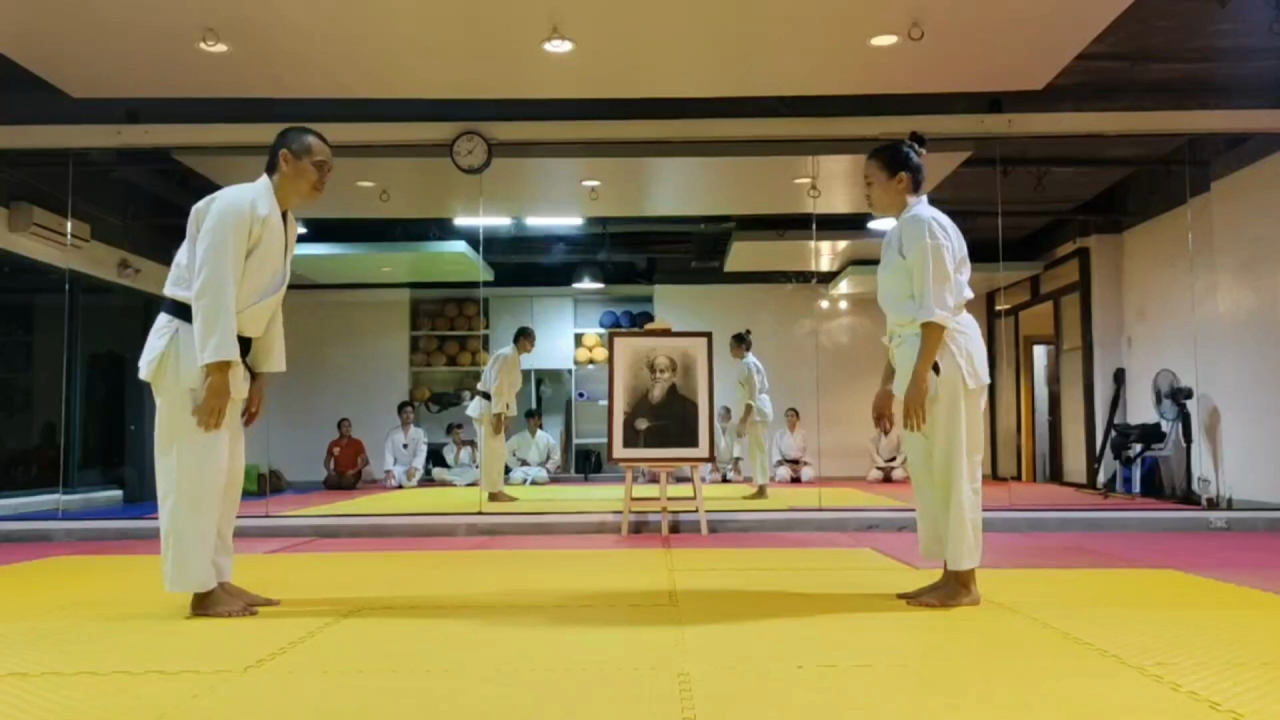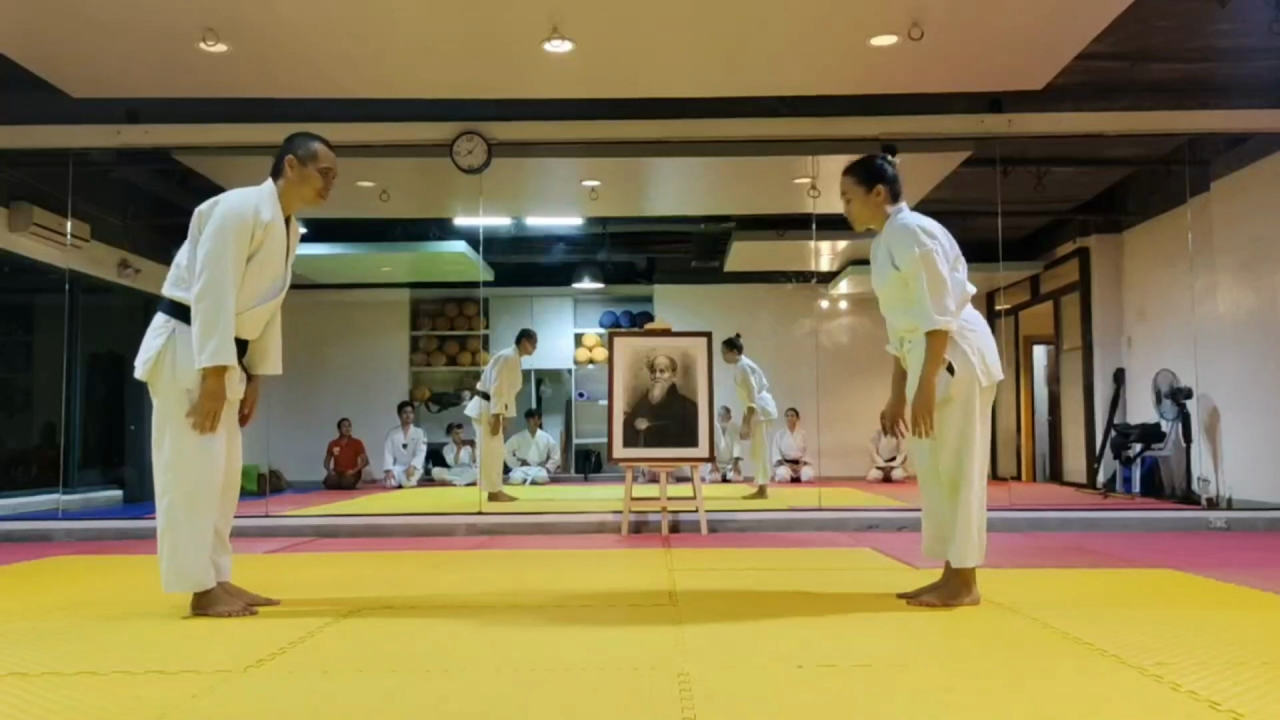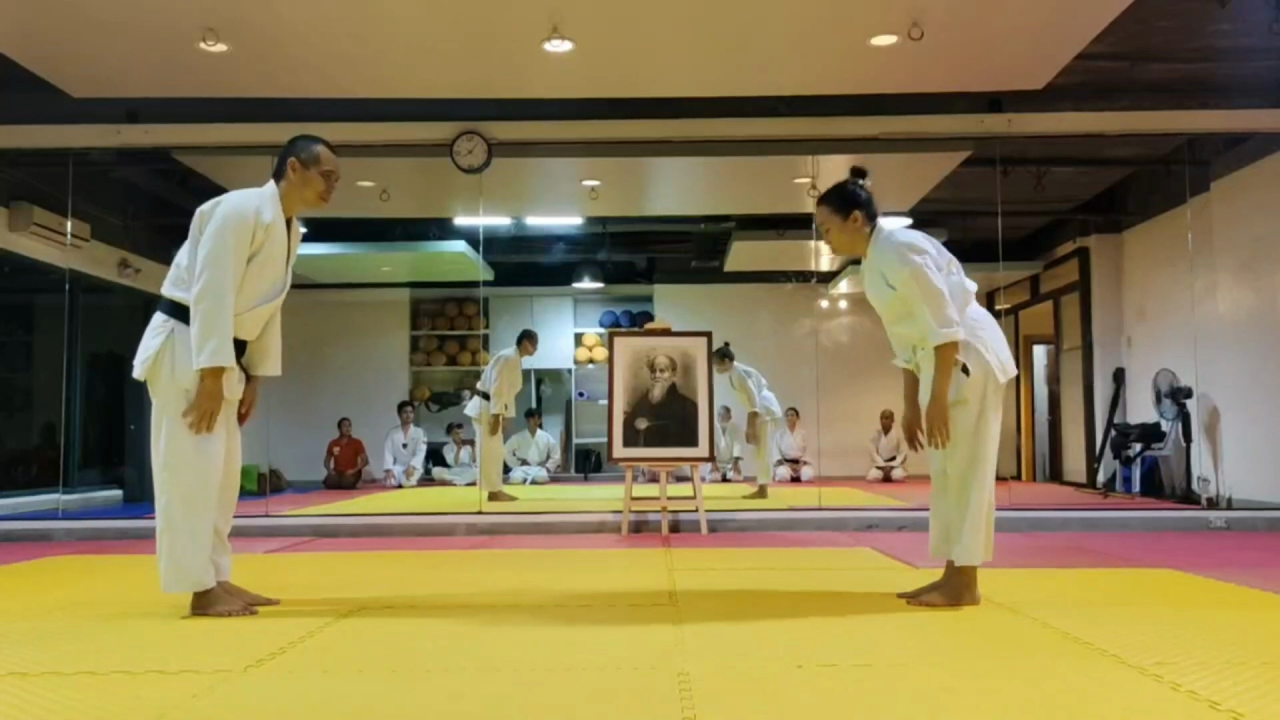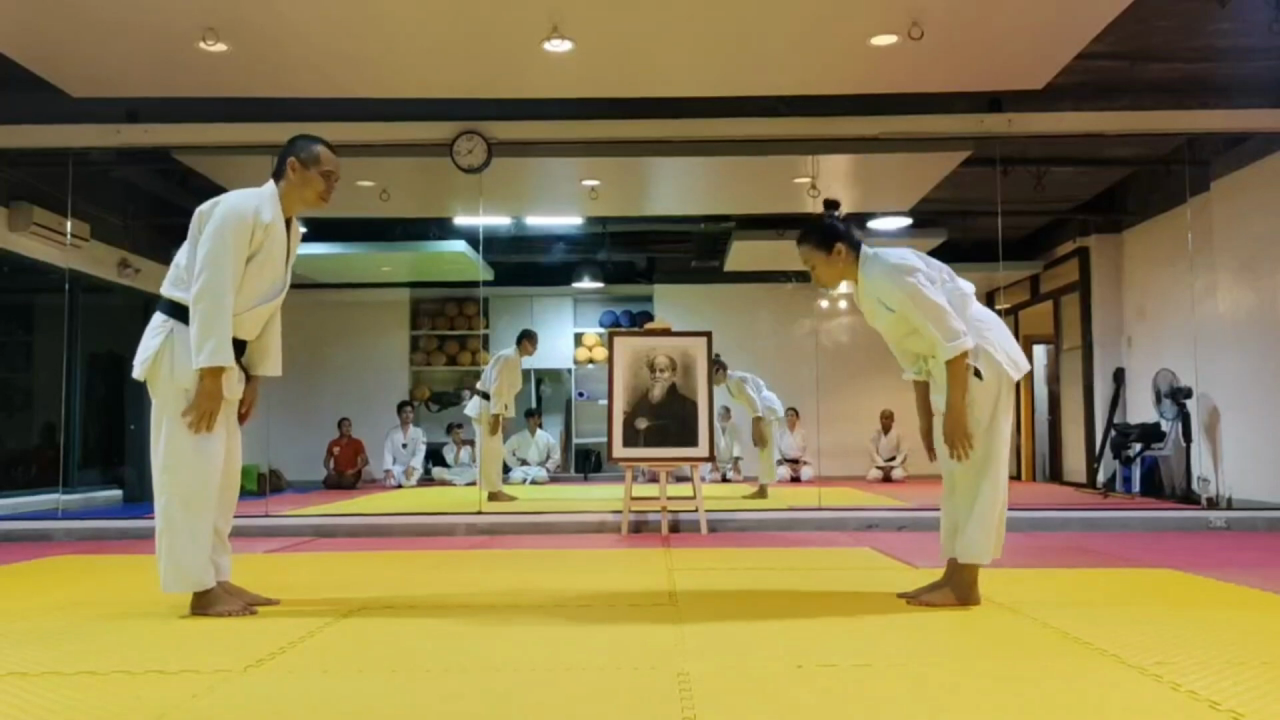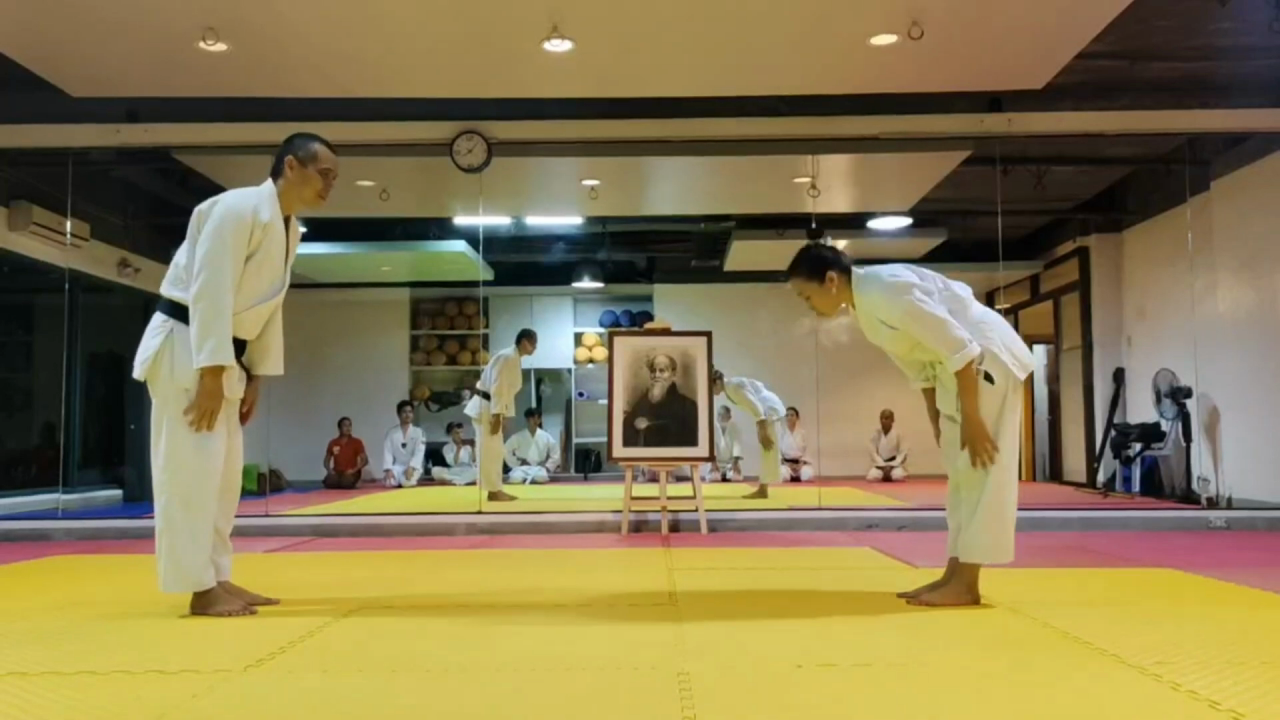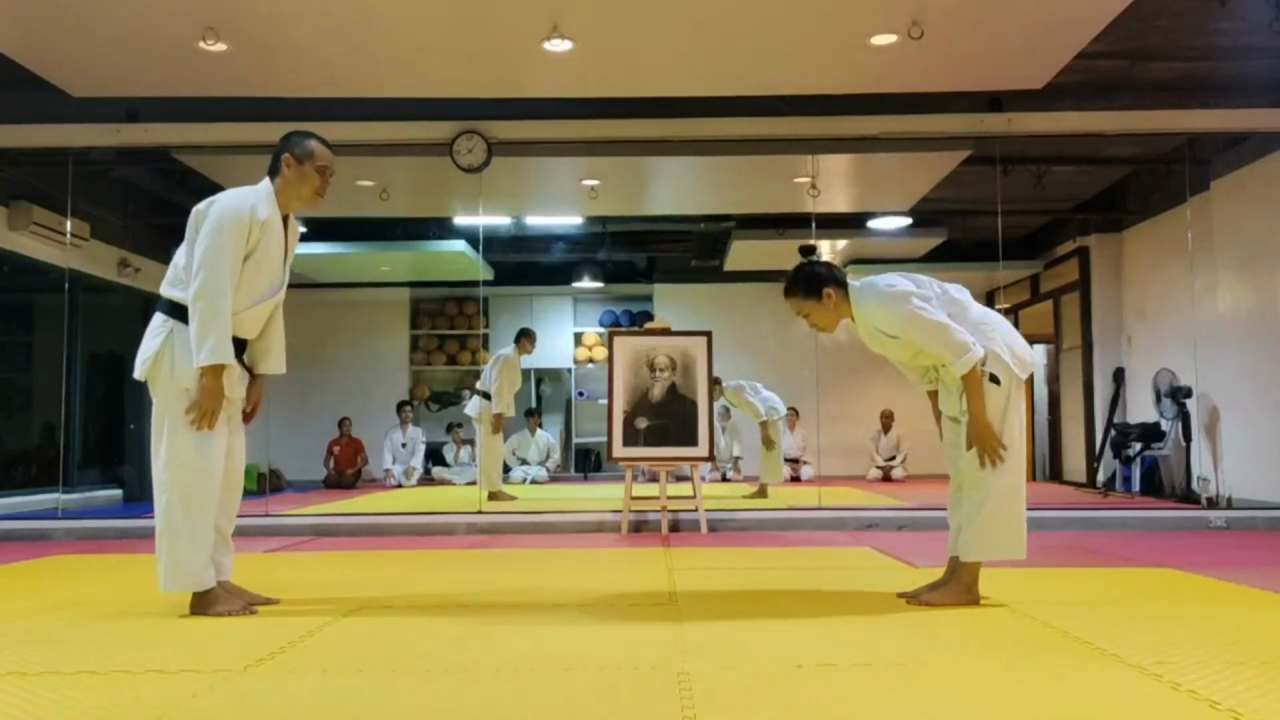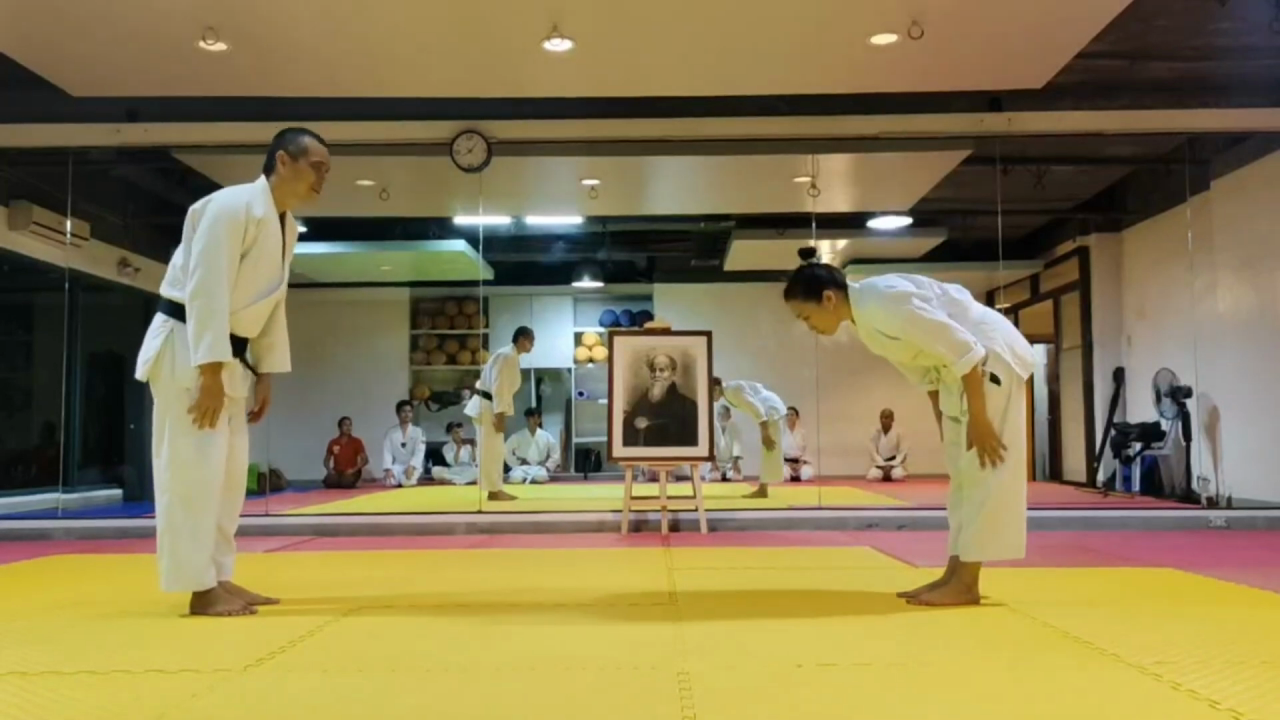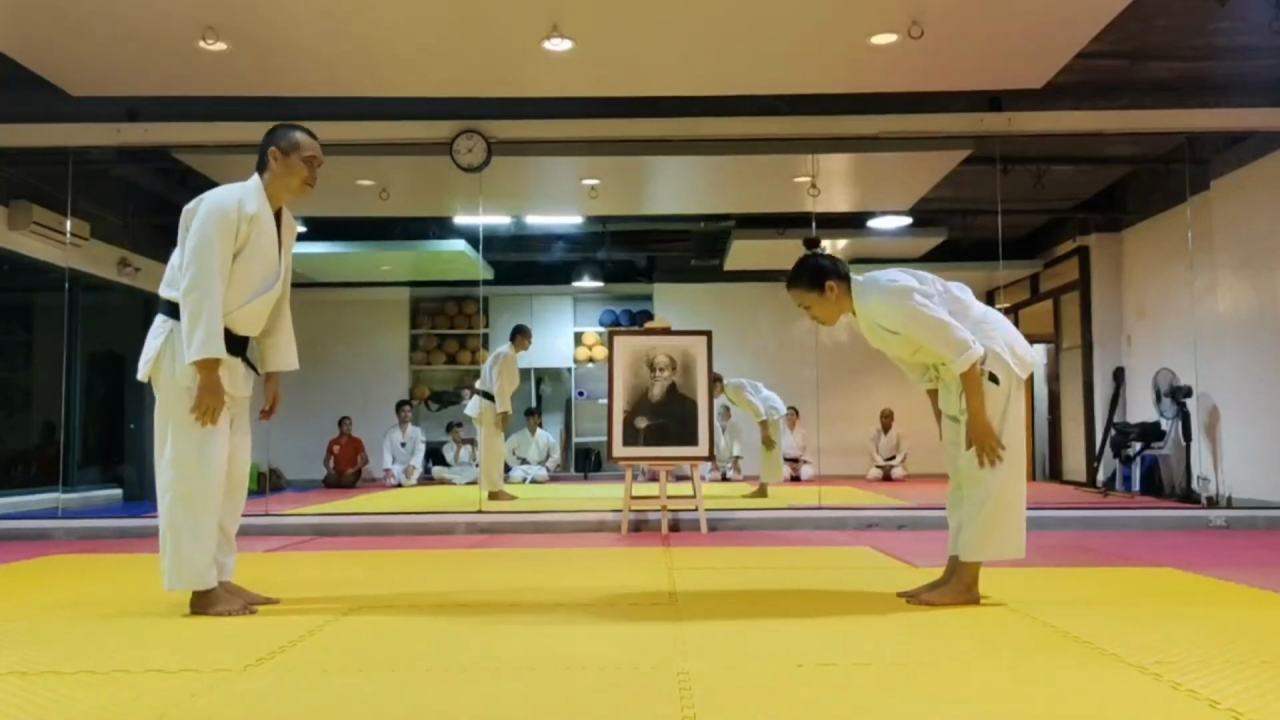
dt=0.1s
person 1, frame 1
left shoulder: (286, 225)
right shoulder: (235, 206)
right elbow: (213, 292)
left wrist: (260, 375)
right wrist: (218, 374)
left hip: (225, 356)
right hip: (190, 347)
left knee: (225, 471)
right knee: (195, 467)
left ankle: (217, 580)
right ankle: (202, 590)
person 1, frame 2
left shoulder: (288, 229)
right shoulder: (238, 210)
right elbow: (212, 297)
left wrist: (254, 377)
right wrist: (215, 378)
left hip: (223, 358)
right hip: (187, 347)
left knee: (223, 471)
right knee: (192, 467)
left ankle: (217, 580)
right ankle: (201, 589)
person 1, frame 3
left shoulder: (290, 230)
right shoulder: (240, 211)
right elbow: (211, 297)
left wrist: (253, 378)
right wrist: (211, 378)
left hip: (220, 355)
right hip: (185, 349)
left knee: (222, 471)
right knee: (191, 467)
left ankle: (216, 578)
right ankle: (201, 588)
person 1, frame 4
left shoulder: (289, 230)
right shoulder: (239, 211)
right elbow: (210, 297)
left wrist: (253, 378)
right wrist: (210, 378)
left hip: (221, 356)
right hip: (184, 350)
left knee: (222, 472)
right knee: (191, 468)
left ankle: (216, 579)
right ankle: (201, 589)
person 1, frame 5
left shoulder: (289, 229)
right shoulder: (237, 210)
right elbow: (210, 295)
left wrist: (255, 376)
right wrist: (212, 377)
left hip: (222, 354)
right hip: (185, 346)
left knee: (223, 470)
right knee: (191, 467)
left ankle: (216, 578)
right ankle: (201, 589)
person 1, frame 6
left shoulder: (288, 228)
right shoulder: (234, 210)
right elbow: (209, 295)
left wrist: (259, 376)
right wrist: (212, 376)
left hip: (225, 354)
right hip: (186, 346)
left knee: (226, 470)
right knee: (192, 467)
left ankle: (217, 578)
right ankle: (200, 588)
person 1, frame 7
left shoulder: (286, 226)
right shoulder: (230, 208)
left elbow: (271, 306)
right elbow: (206, 294)
left wrist: (265, 374)
right wrist: (211, 374)
left hip: (227, 355)
right hip: (187, 349)
left knee: (229, 469)
right knee: (193, 466)
left ankle: (218, 577)
right ankle: (201, 588)
person 1, frame 8
left shoulder: (285, 224)
right shoulder: (223, 206)
left elbow: (276, 303)
right elbow: (200, 292)
left wrist: (273, 372)
right wrist: (208, 372)
left hip: (230, 355)
right hip: (189, 350)
left knee: (231, 469)
right knee: (195, 467)
left ankle: (219, 577)
right ankle: (201, 587)
person 2, frame 1
left shoulder: (924, 223)
right shoulder: (900, 233)
left elbow: (938, 310)
left wrist: (920, 380)
right wrist: (887, 386)
left hip: (942, 359)
right hip: (923, 361)
left knee: (949, 469)
right knee: (931, 471)
left ankle: (963, 583)
right ankle: (952, 577)
person 2, frame 2
left shoulder: (911, 231)
right shoulder: (886, 242)
left elbow: (940, 316)
right elbow: (903, 329)
left wrist: (925, 388)
right wrist: (897, 393)
left hip: (957, 356)
right hip: (934, 360)
left knee: (957, 466)
right knee: (936, 470)
left ankle: (963, 583)
right ankle: (953, 576)
person 2, frame 3
left shoulder: (899, 250)
right shoulder: (872, 265)
left elbow: (945, 326)
right elbow: (908, 343)
left wrist: (938, 401)
right wrist: (912, 407)
left hip: (972, 356)
right hip: (947, 365)
left knee: (966, 467)
right knee: (948, 470)
left ankle: (963, 584)
right ankle: (955, 575)
person 2, frame 4
left shoulder: (890, 271)
right shoulder: (865, 287)
left elbow: (952, 337)
right elbow: (914, 354)
left wrist: (955, 411)
right wrist: (929, 413)
left hip: (982, 355)
right hip: (956, 365)
left knee: (976, 467)
right knee: (959, 472)
left ankle: (965, 583)
right ankle: (955, 574)
person 2, frame 5
left shoulder: (886, 292)
right shoulder: (863, 304)
left elbow: (959, 347)
right elbow: (920, 365)
left wrist: (971, 421)
right wrist: (940, 424)
left hip: (988, 358)
right hip: (963, 367)
left knee: (983, 469)
right knee: (963, 472)
left ankle: (964, 583)
right ankle: (957, 575)
person 2, frame 6
left shoulder: (884, 302)
right shoulder: (864, 314)
left elbow: (963, 351)
right elbow: (922, 368)
left wrist: (979, 422)
right wrist: (946, 425)
left hip: (989, 357)
right hip: (963, 368)
left knee: (986, 467)
right knee: (964, 471)
left ankle: (965, 582)
right ankle: (957, 574)
person 2, frame 7
left shoulder: (885, 303)
right shoulder: (863, 316)
left elbow: (964, 350)
right elbow: (922, 368)
left wrist: (979, 420)
right wrist: (946, 426)
left hip: (990, 357)
right hip: (963, 367)
left knee: (986, 469)
right knee: (964, 471)
left ankle: (965, 582)
right ankle: (956, 574)
person 2, frame 8
left shoulder: (887, 297)
right shoulder: (864, 311)
left elbow: (963, 349)
right elbow: (922, 367)
left wrist: (978, 420)
right wrist: (945, 426)
left hip: (990, 357)
right hip: (962, 365)
left knee: (985, 469)
right knee: (963, 471)
left ankle: (965, 582)
right ankle: (955, 574)
